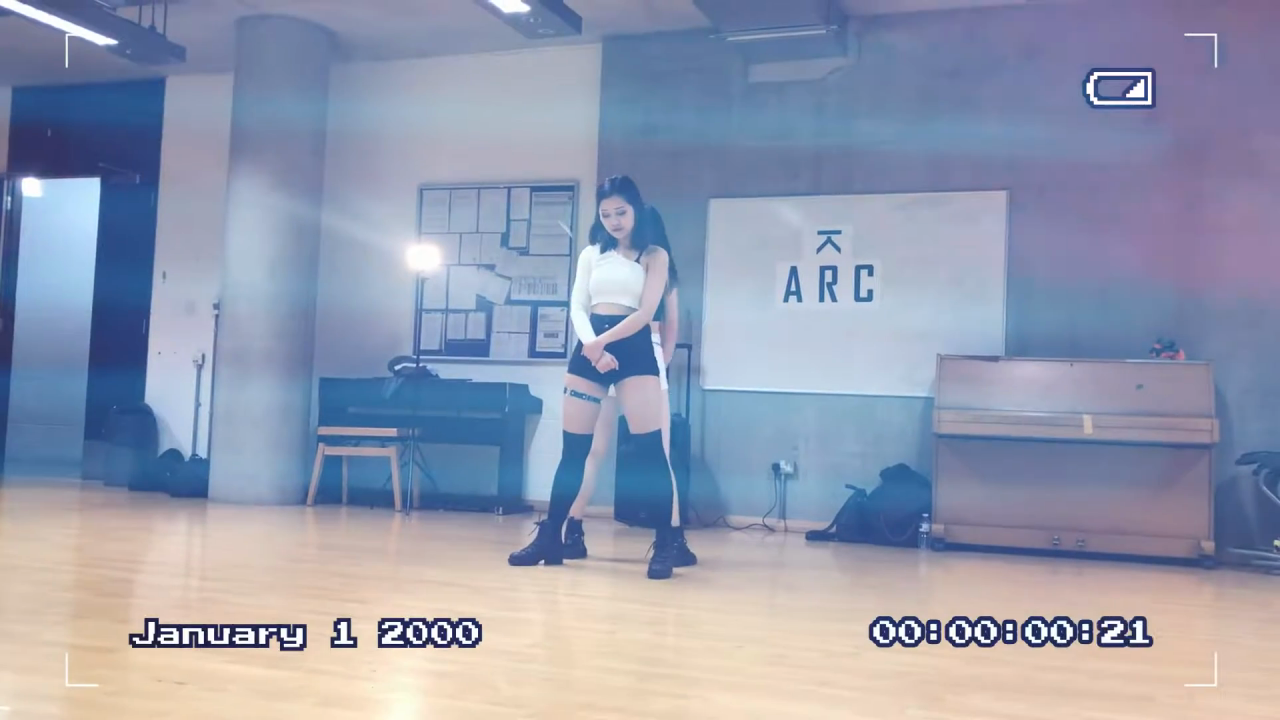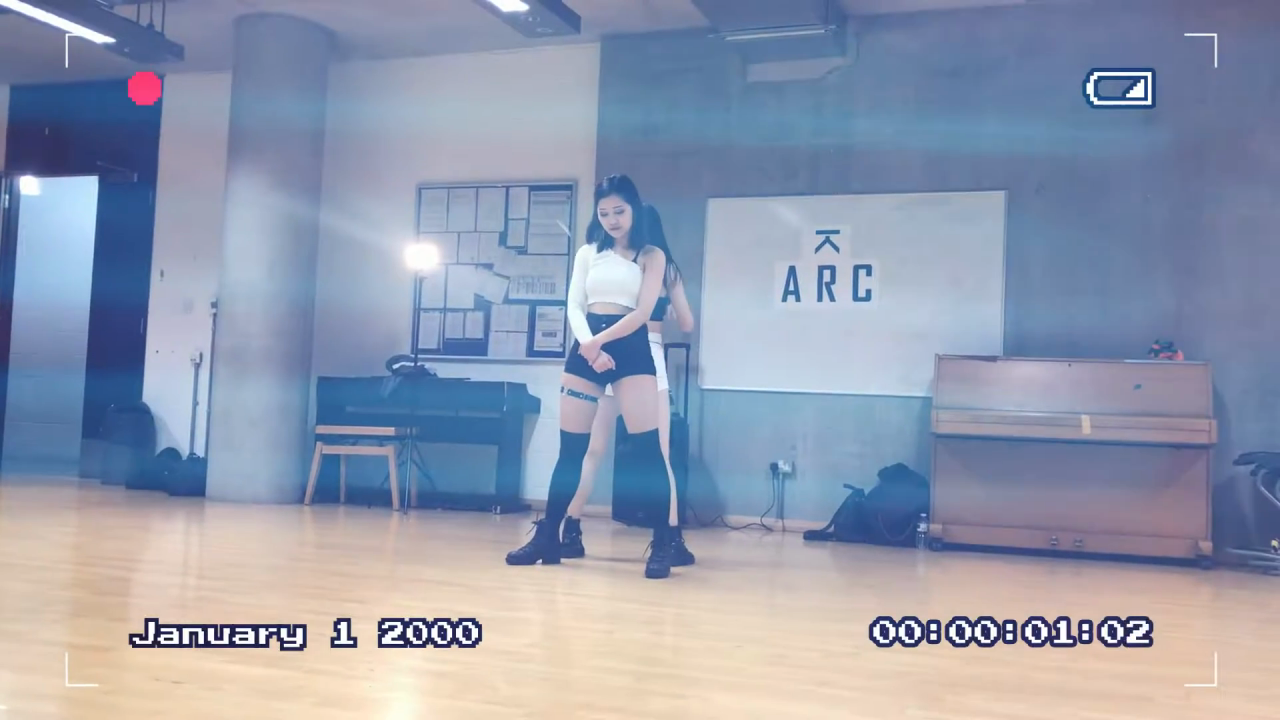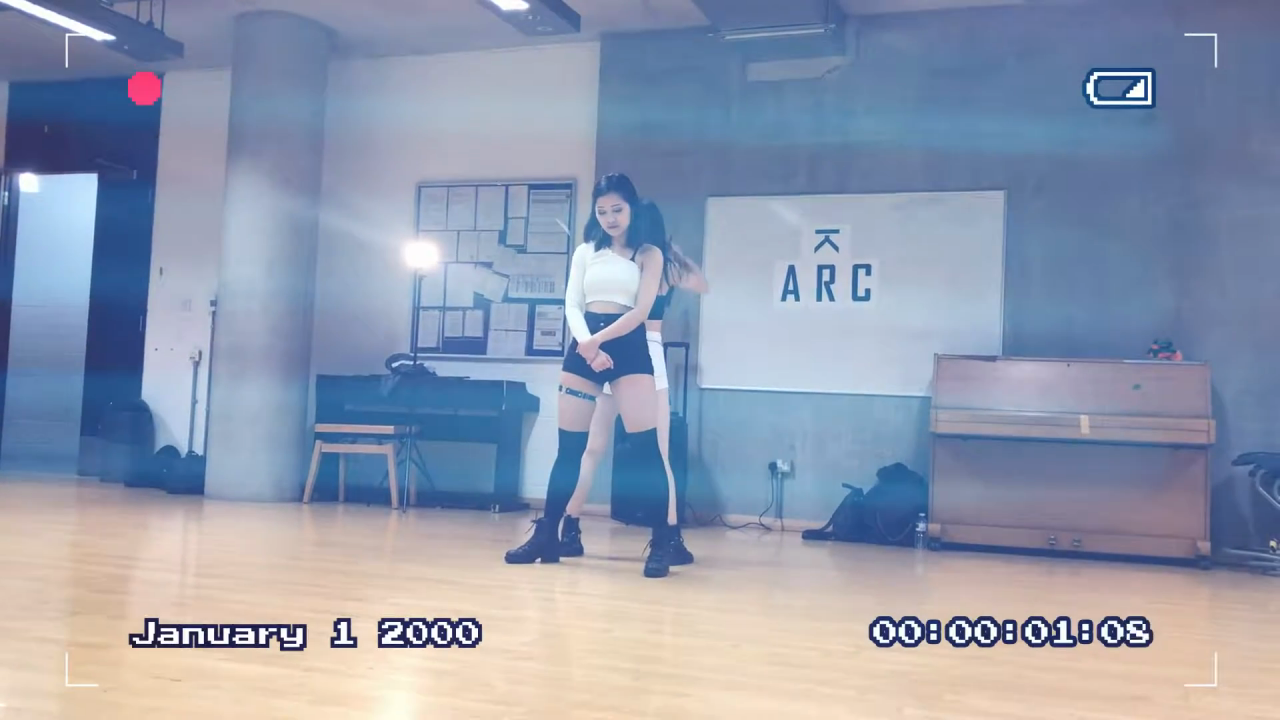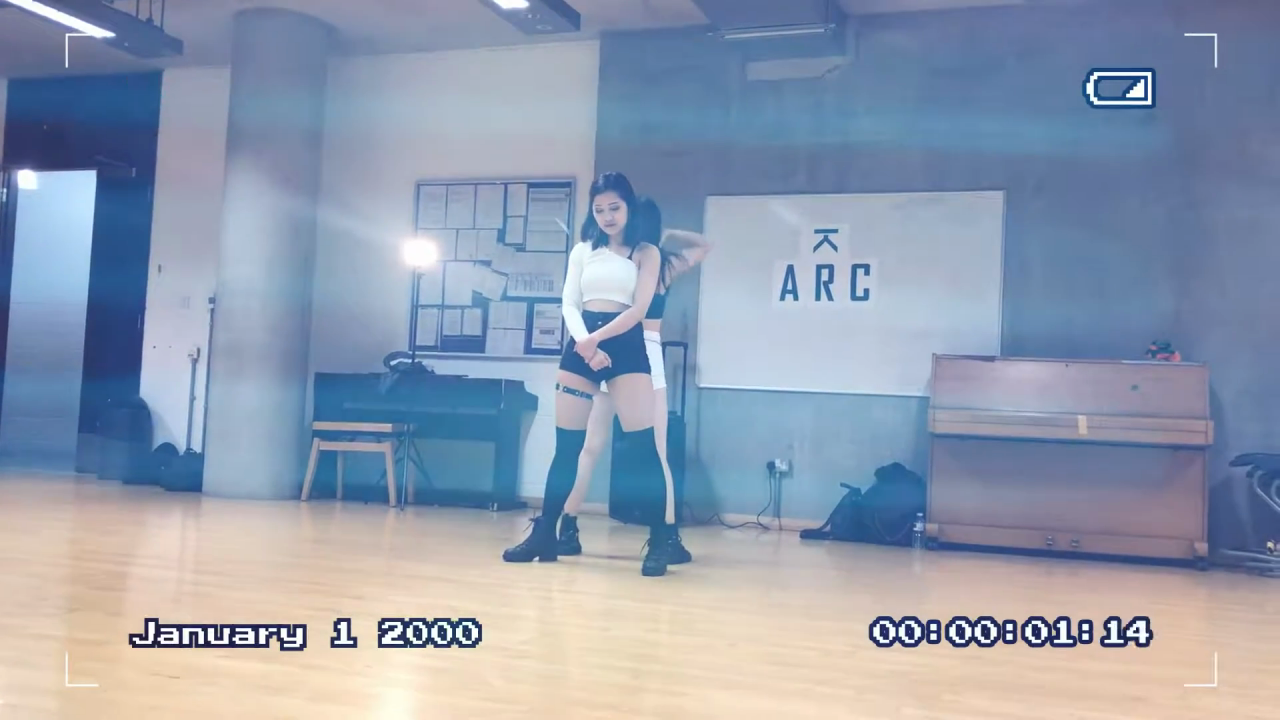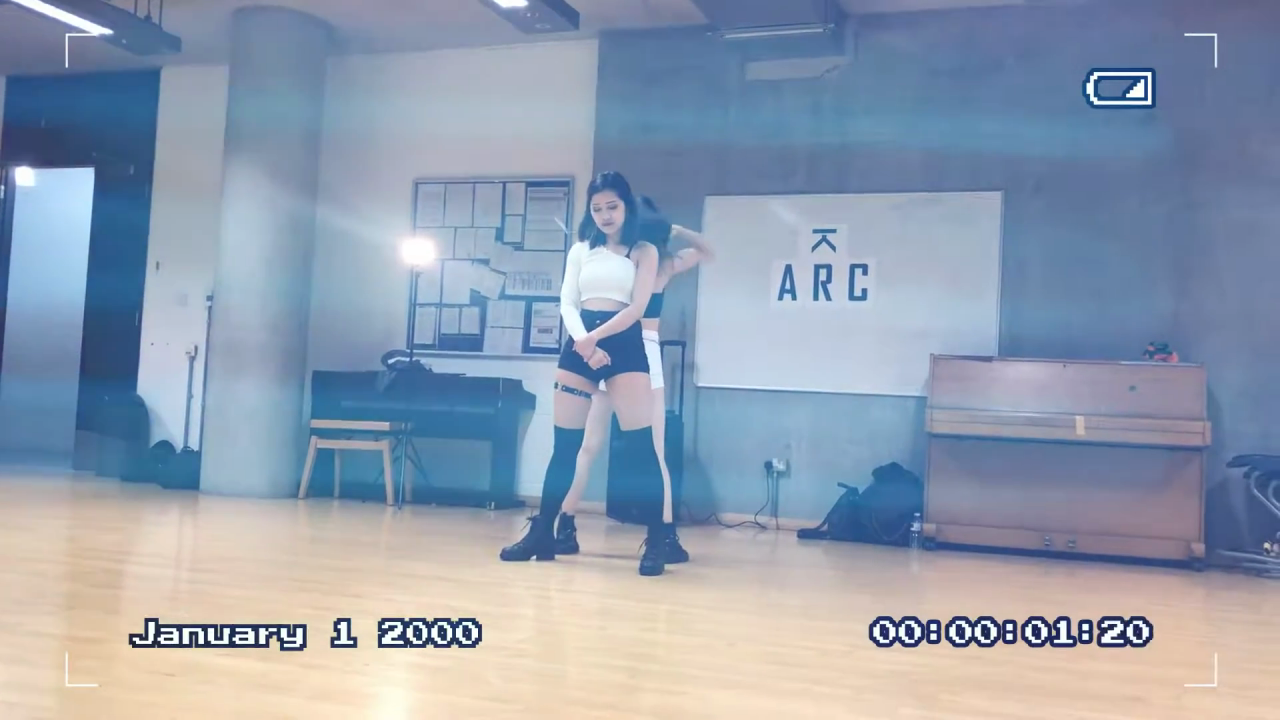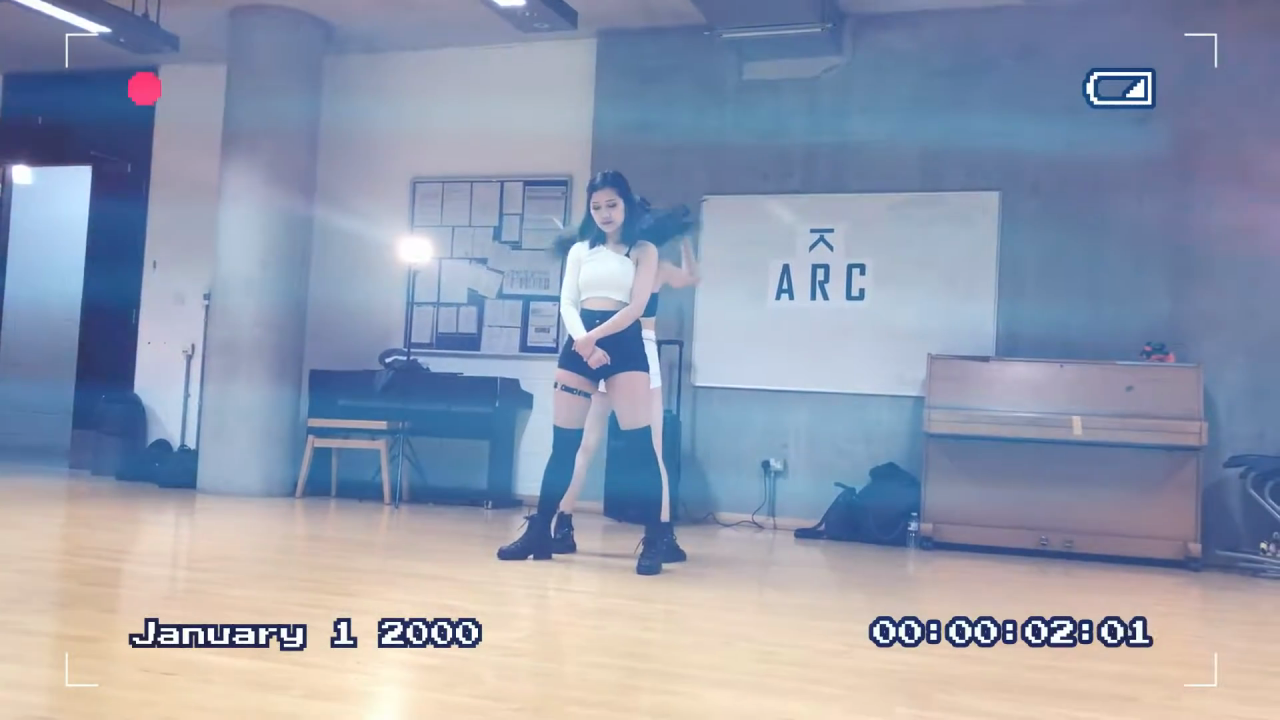
dt=0.2s
person 1, frame 1
left shoulder: (654, 256)
right shoulder: (590, 255)
left elbow: (645, 312)
right elbow: (577, 307)
left wrist: (604, 342)
right wrist: (591, 344)
left hip: (634, 349)
right hip: (588, 348)
left knee: (649, 448)
right knee: (573, 449)
left ankle: (664, 546)
right ankle: (550, 537)
person 1, frame 2
left shoulder: (652, 256)
right shoulder: (587, 253)
left elbow: (643, 312)
right elbow: (574, 306)
left wrist: (601, 340)
right wrist: (589, 345)
left hip: (631, 348)
right hip: (585, 347)
left knee: (646, 448)
right knee: (571, 448)
left ankle: (662, 545)
right ankle: (547, 536)
person 1, frame 3
left shoulder: (649, 255)
right shoulder: (585, 252)
left elbow: (641, 310)
right elbow: (571, 305)
left wrist: (600, 340)
right wrist: (586, 343)
left hip: (629, 347)
right hip: (584, 345)
left knee: (645, 447)
right knee: (569, 446)
left ankle: (661, 543)
right ankle: (547, 535)
person 1, frame 4
left shoulder: (646, 253)
right shoulder: (582, 251)
left elbow: (638, 309)
right elbow: (568, 304)
left wrist: (598, 338)
right wrist: (584, 341)
left hip: (626, 346)
right hip: (581, 344)
left knee: (641, 446)
right knee: (566, 445)
left ankle: (659, 542)
right ankle: (544, 533)
person 1, frame 5
left shoulder: (644, 252)
right shoulder: (580, 250)
left elbow: (636, 308)
right elbow: (567, 303)
left wrist: (596, 337)
right wrist: (582, 340)
left hip: (624, 344)
right hip: (579, 343)
left knee: (639, 444)
right knee: (565, 444)
left ankle: (656, 541)
right ankle: (542, 532)
person 1, frame 6
left shoulder: (644, 250)
right shoulder: (579, 250)
left elbow: (635, 307)
right elbow: (567, 303)
left wrist: (596, 336)
right wrist: (582, 340)
left hip: (624, 343)
right hip: (579, 343)
left knee: (638, 444)
right knee: (563, 443)
left ankle: (655, 540)
right ankle: (539, 531)
person 2, frame 1
right shoulder: (665, 270)
right elbow: (671, 328)
right hip: (649, 359)
left knee: (594, 452)
left ankle: (573, 533)
right ankle: (674, 539)
person 2, frame 2
right shoulder: (667, 270)
right elbow: (687, 323)
right hip: (650, 358)
left knee: (592, 451)
right knee: (658, 456)
left ankle: (571, 533)
right ankle: (672, 539)
person 2, frame 3
right shoulder: (668, 267)
right elbow: (702, 285)
right wrist: (677, 253)
right hip: (650, 357)
left knee: (592, 450)
right knee: (658, 454)
left ankle: (570, 532)
right ankle: (671, 539)
person 2, frame 4
right shoulder: (666, 265)
right elbow: (705, 244)
right wrist: (668, 235)
right hip: (648, 357)
left knee: (590, 449)
right knee: (656, 454)
left ankle: (567, 530)
right ankle: (668, 538)
person 2, frame 5
right shoulder: (664, 264)
right elbow: (707, 252)
right wrist: (675, 230)
right hip: (645, 356)
left knee: (588, 447)
right knee: (654, 453)
left ankle: (565, 529)
right ankle: (666, 537)
person 2, frame 6
right shoulder: (658, 267)
right elbow: (691, 277)
right wrist: (684, 239)
right hip: (642, 355)
left knee: (586, 447)
right knee: (652, 454)
left ankle: (562, 529)
right ankle: (663, 538)
